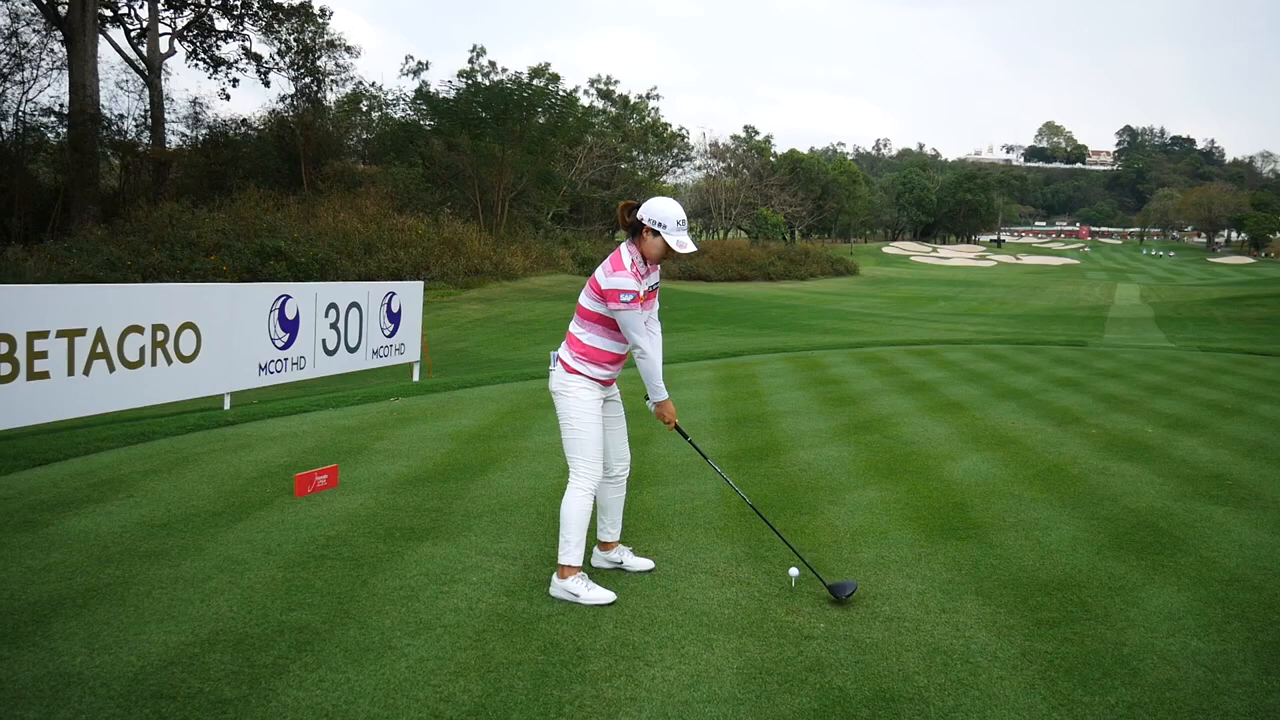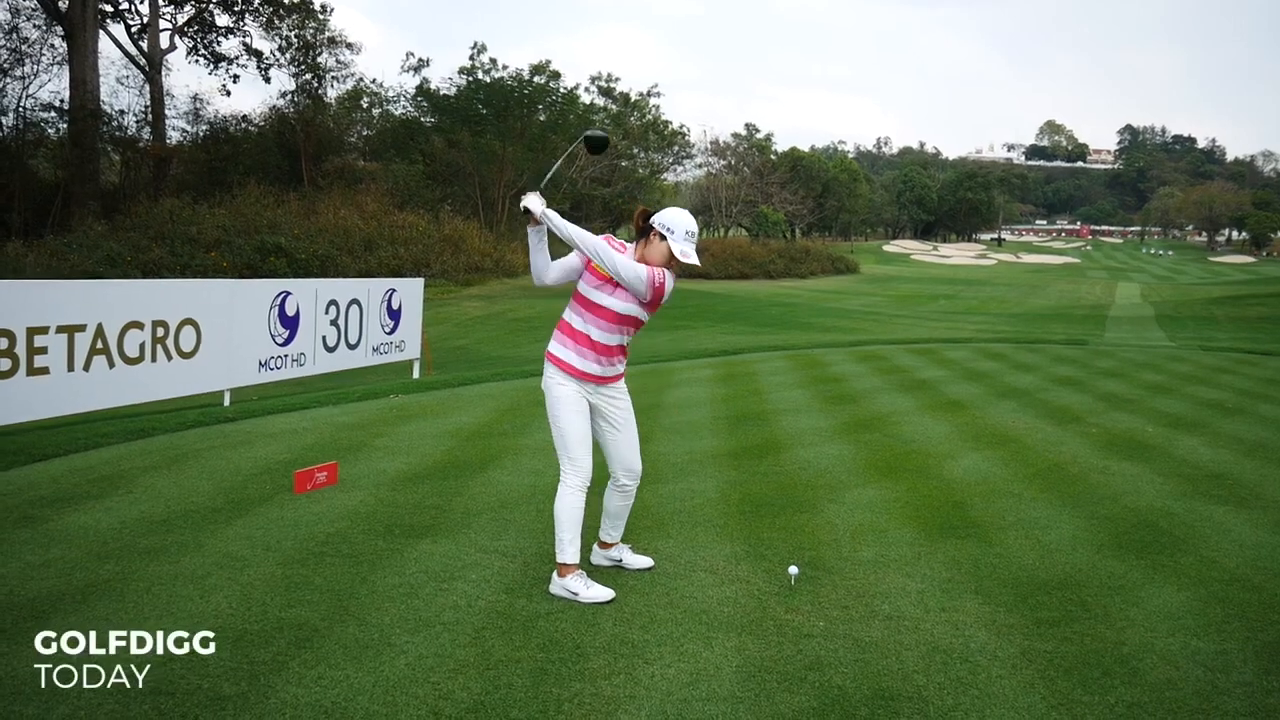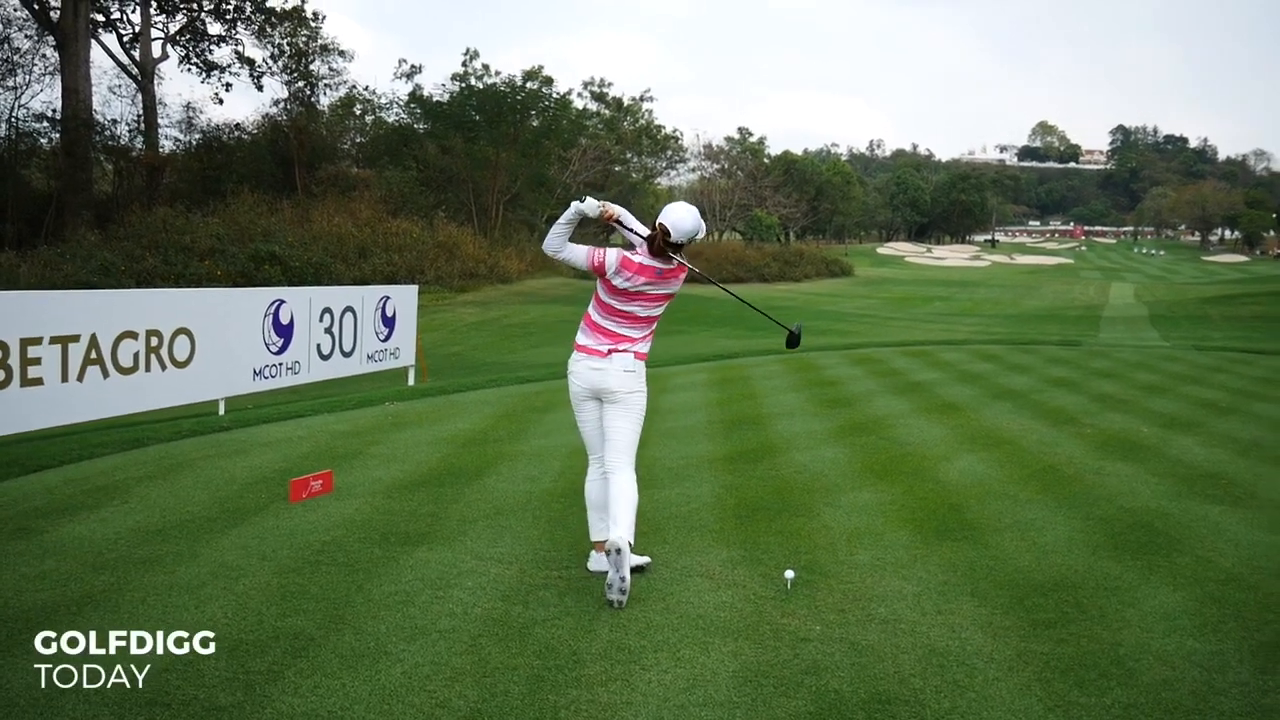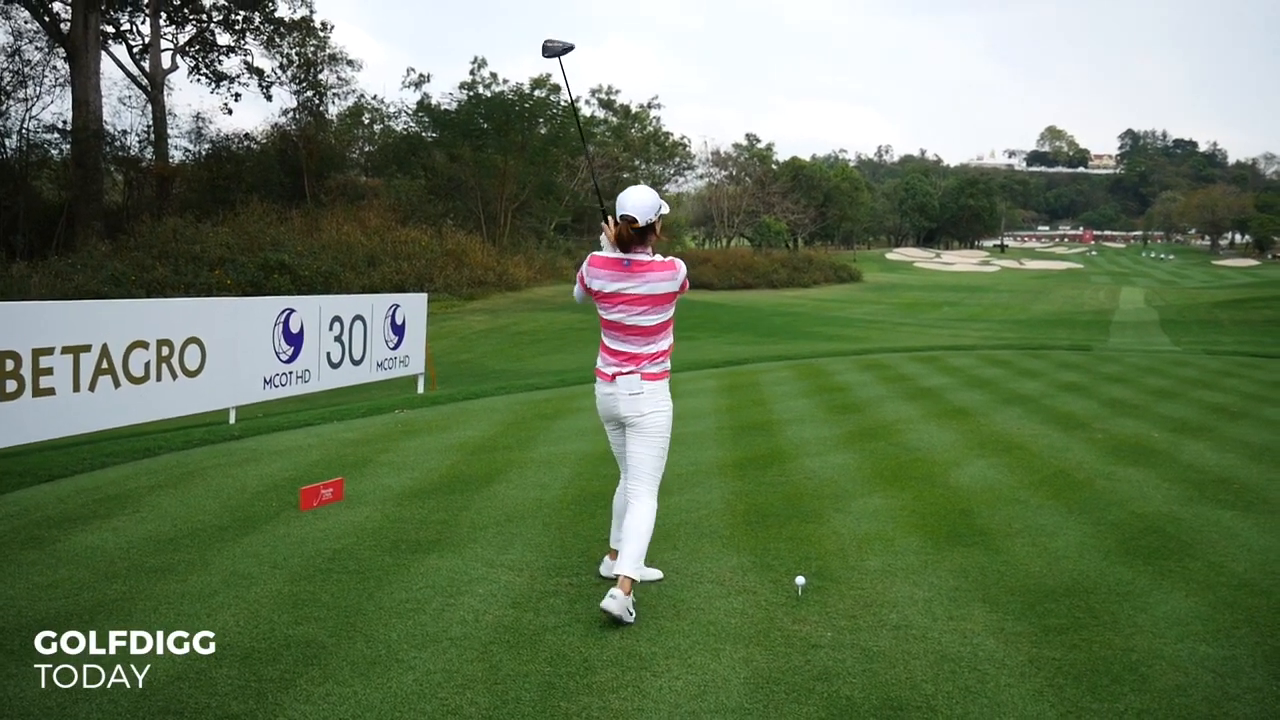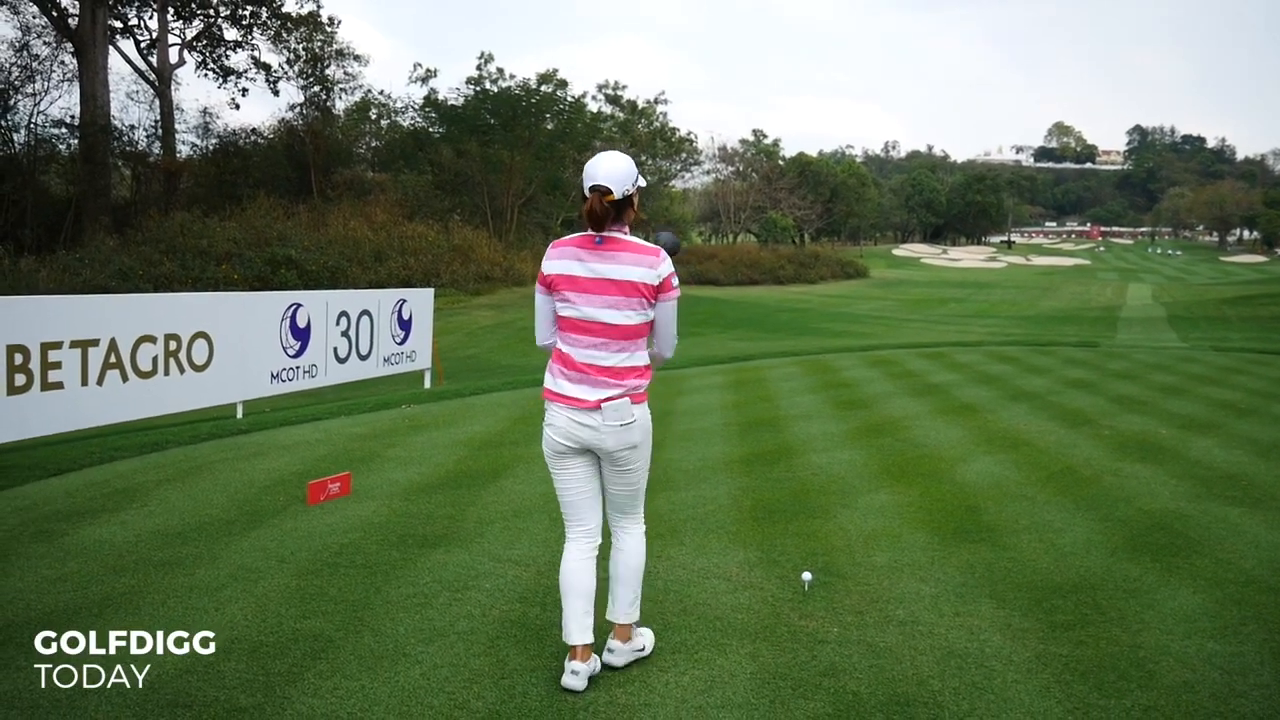
dt=1s
person 1, frame 1
left shoulder: (648, 266)
right shoulder: (620, 276)
left elbow: (653, 329)
right elbow: (640, 344)
left wrist: (656, 391)
right wrist: (661, 398)
left hip: (603, 381)
right hip: (577, 380)
left knee: (617, 466)
right knee: (586, 475)
left ankle: (608, 548)
right ankle: (567, 575)
person 1, frame 2
left shoulder: (661, 282)
right shoulder: (604, 246)
left elbow: (604, 259)
right elbow: (544, 277)
left wrist: (547, 214)
right wrist: (536, 227)
left hip: (609, 385)
right hip: (565, 376)
left knee: (628, 472)
right knee: (577, 475)
left ankle: (608, 546)
right ankle: (566, 573)
person 1, frame 3
left shoulder: (617, 263)
right shoulder: (677, 271)
left elbow: (552, 247)
right elbow: (643, 239)
left wrist: (581, 209)
right wrist: (611, 210)
left hip: (583, 369)
right hip: (625, 375)
left knee: (599, 463)
right knee: (620, 467)
left ankle: (601, 550)
right ankle: (618, 544)
person 1, frame 4
left shoulder: (594, 266)
right shoulder: (673, 270)
left elbow: (579, 296)
left wrist: (609, 247)
right wrist: (619, 248)
left hip: (608, 390)
right hip: (648, 395)
left knee: (631, 478)
right knee: (646, 494)
left ankle: (618, 559)
right ankle: (620, 589)
person 1, frame 5
left shoulder: (558, 254)
right shoulder: (655, 261)
left elbow: (546, 336)
right elbow: (665, 348)
left hip: (563, 416)
right hip: (624, 418)
left knee: (580, 537)
right knee: (628, 522)
left ankle: (578, 656)
right ankle: (624, 634)
